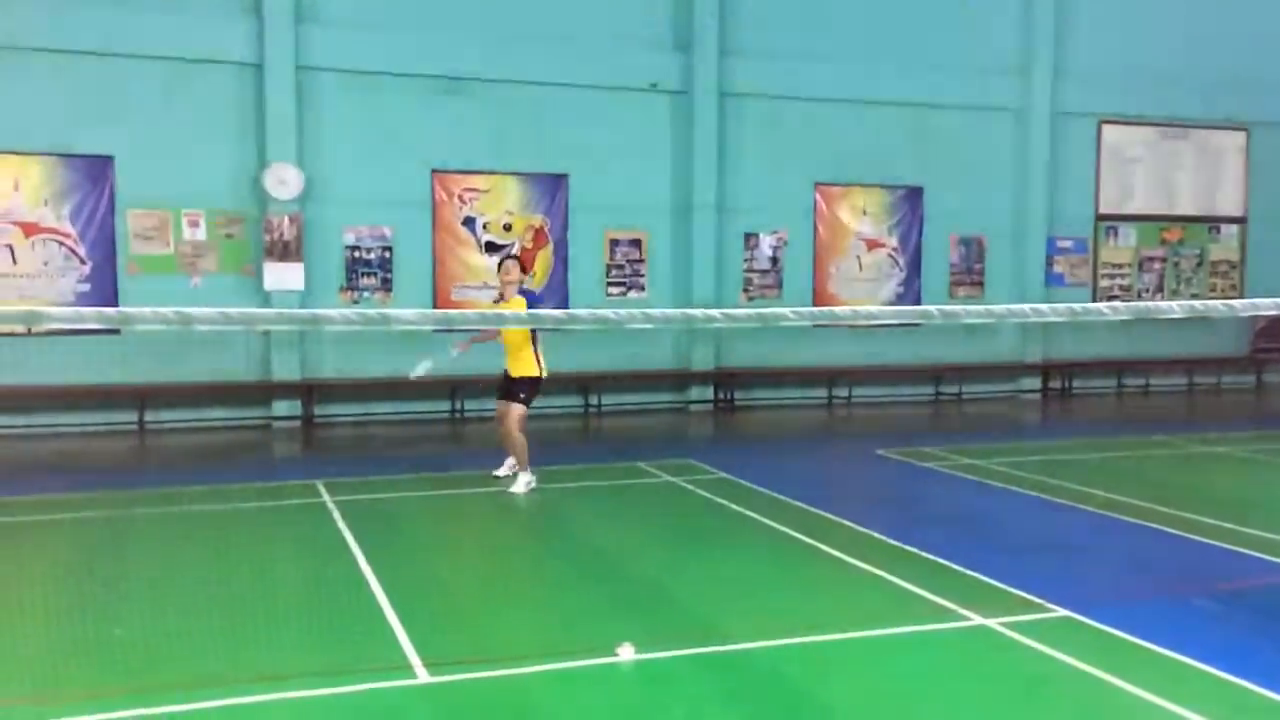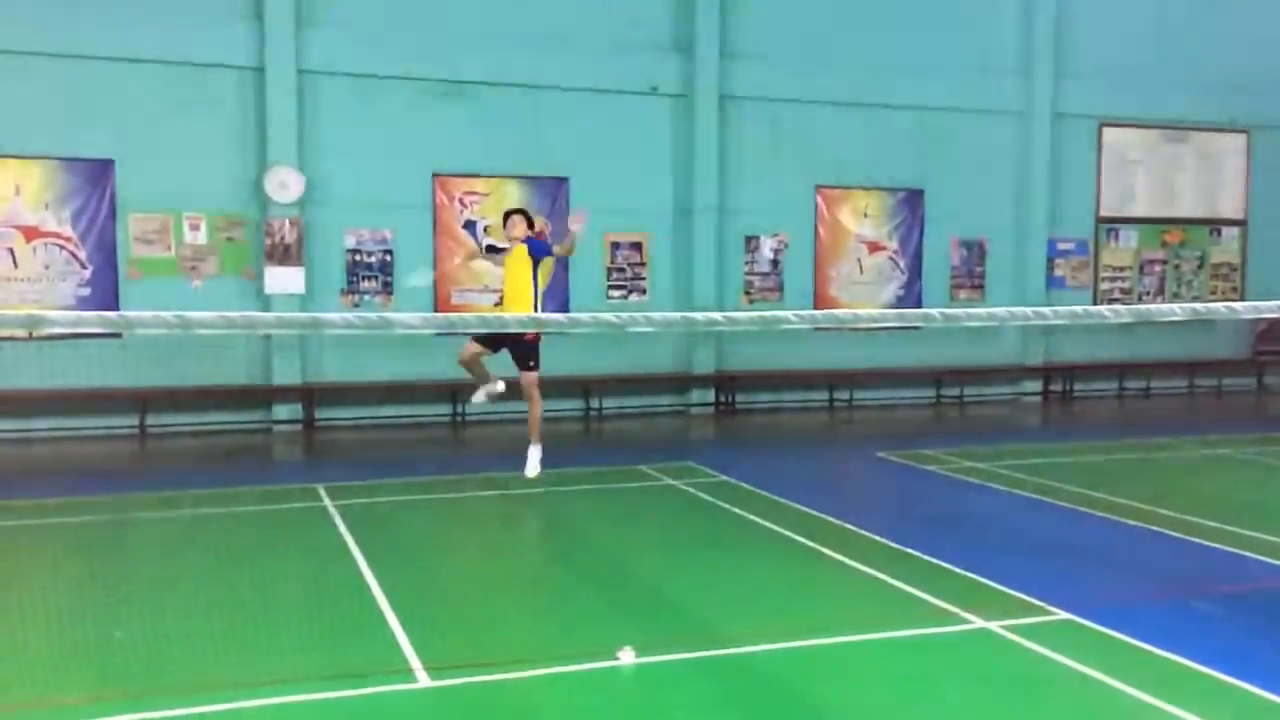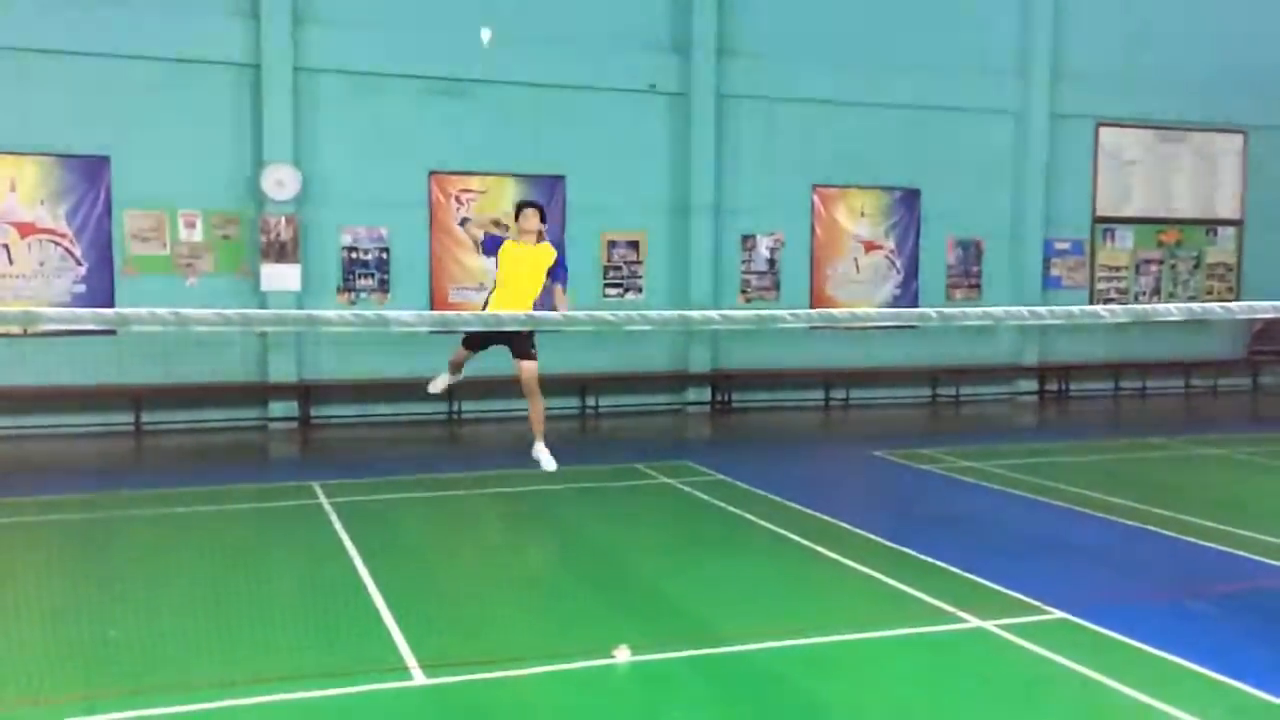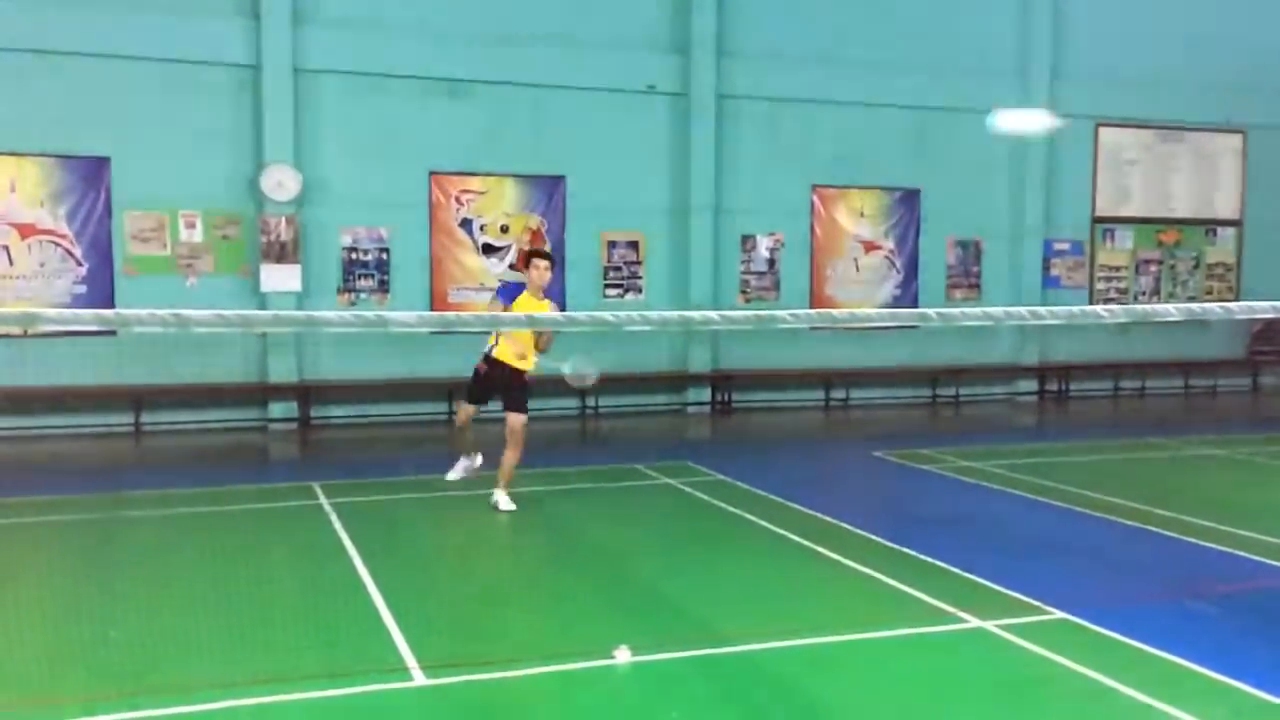
dt=0.2s
person 1, frame 1
left shoulder: (528, 298)
right shoulder: (499, 304)
right wrist: (469, 341)
left hip: (530, 373)
right hip: (511, 371)
left knee: (512, 425)
right knee: (500, 419)
left ankle: (526, 474)
right ankle: (513, 460)
person 1, frame 2
left shoulder: (531, 246)
right shoulder: (511, 253)
left elbow: (563, 250)
left wrist: (573, 233)
left hip: (527, 329)
left knee: (531, 391)
right knee: (466, 356)
left ankle: (535, 447)
right ankle: (490, 384)
person 1, frame 3
left shoulder: (550, 254)
right shoulder: (504, 243)
left elbow: (558, 293)
right elbow: (468, 228)
left wrist: (563, 315)
left knee: (530, 384)
right knee: (457, 359)
left ankle: (540, 446)
right ankle: (452, 374)
person 1, frame 4
left shoulder: (548, 308)
right shoulder: (513, 290)
right elbow: (494, 313)
left wrist: (547, 332)
right wrist: (511, 339)
left hip: (519, 371)
right hip: (494, 362)
left knee: (516, 435)
right knee: (463, 422)
left ankle: (501, 492)
right ankle: (468, 458)
